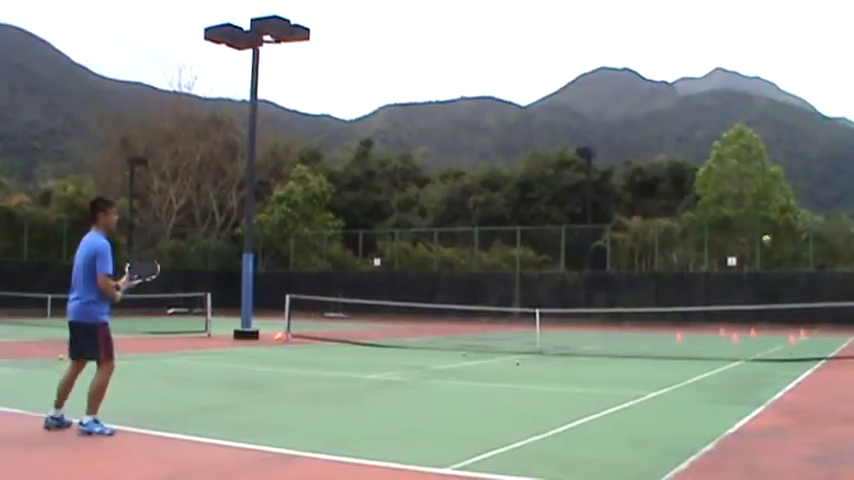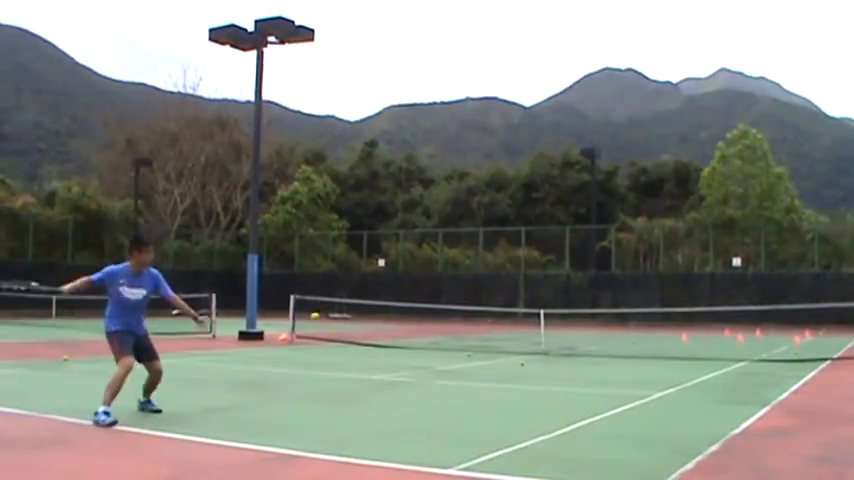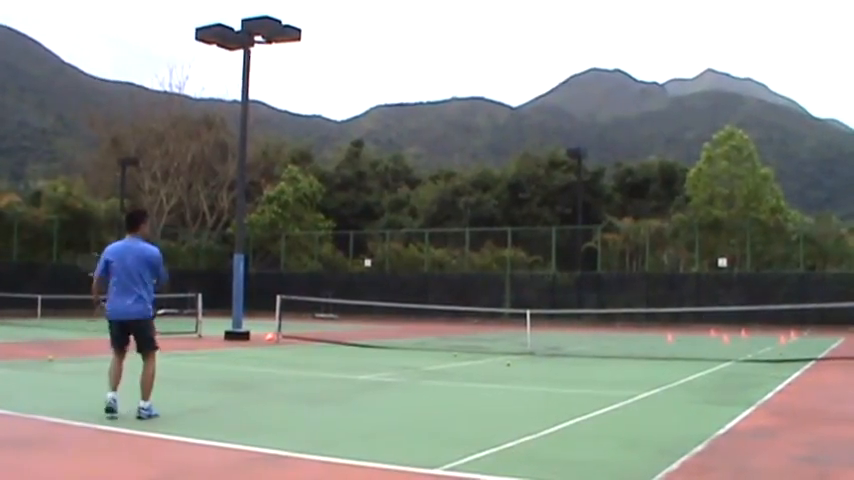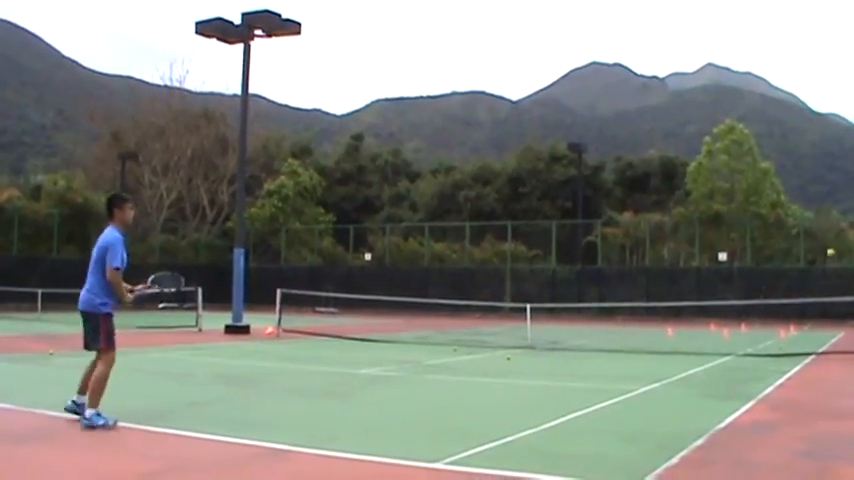
dt=1s
person 1, frame 1
left shoulder: (86, 241)
right shoulder: (101, 244)
right elbow: (103, 283)
left wrist: (116, 284)
right wrist: (116, 295)
left hip: (76, 311)
right hip: (92, 314)
left knee: (76, 365)
right knee: (106, 365)
left ankle: (55, 415)
right ankle: (89, 420)
person 1, frame 2
left shoulder: (153, 275)
right shoulder: (113, 272)
left elbow: (173, 298)
right elbow: (88, 280)
left wrist: (195, 315)
right wrist: (70, 287)
left hip: (139, 330)
right hip: (117, 328)
left knee: (157, 370)
right knee: (126, 365)
left ankle: (145, 400)
right ankle: (103, 411)
person 1, frame 3
left shoulder: (111, 250)
right shoulder: (152, 252)
left elbow: (97, 281)
right elbow: (162, 283)
left wrist: (97, 300)
left hip: (115, 313)
right hip: (141, 313)
left knee: (118, 355)
right knee: (149, 359)
left ankle: (112, 397)
right ankle: (145, 406)
person 1, frame 4
left shoulder: (108, 236)
right shoulder: (115, 238)
right elbow: (112, 276)
left wrist: (129, 288)
right wrist: (124, 296)
left hip: (91, 303)
right hip: (98, 305)
left knee: (102, 357)
right knee: (107, 359)
left ankle: (78, 401)
right ankle: (91, 414)
